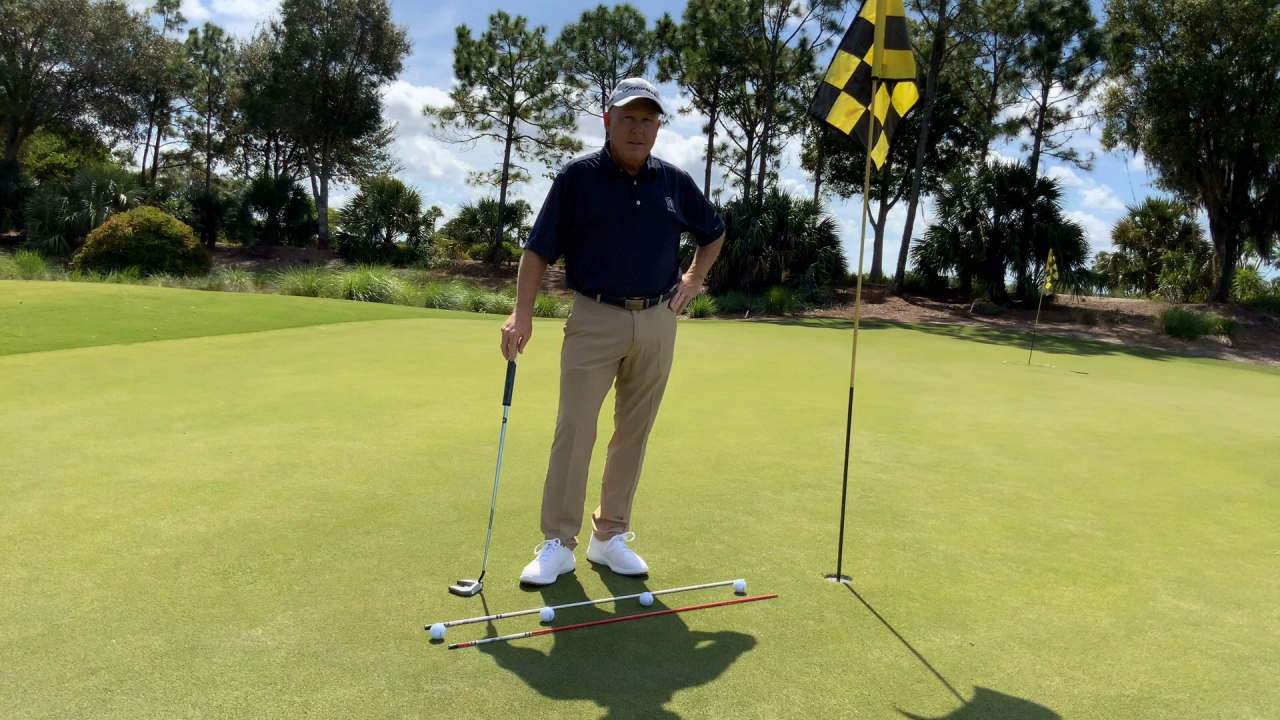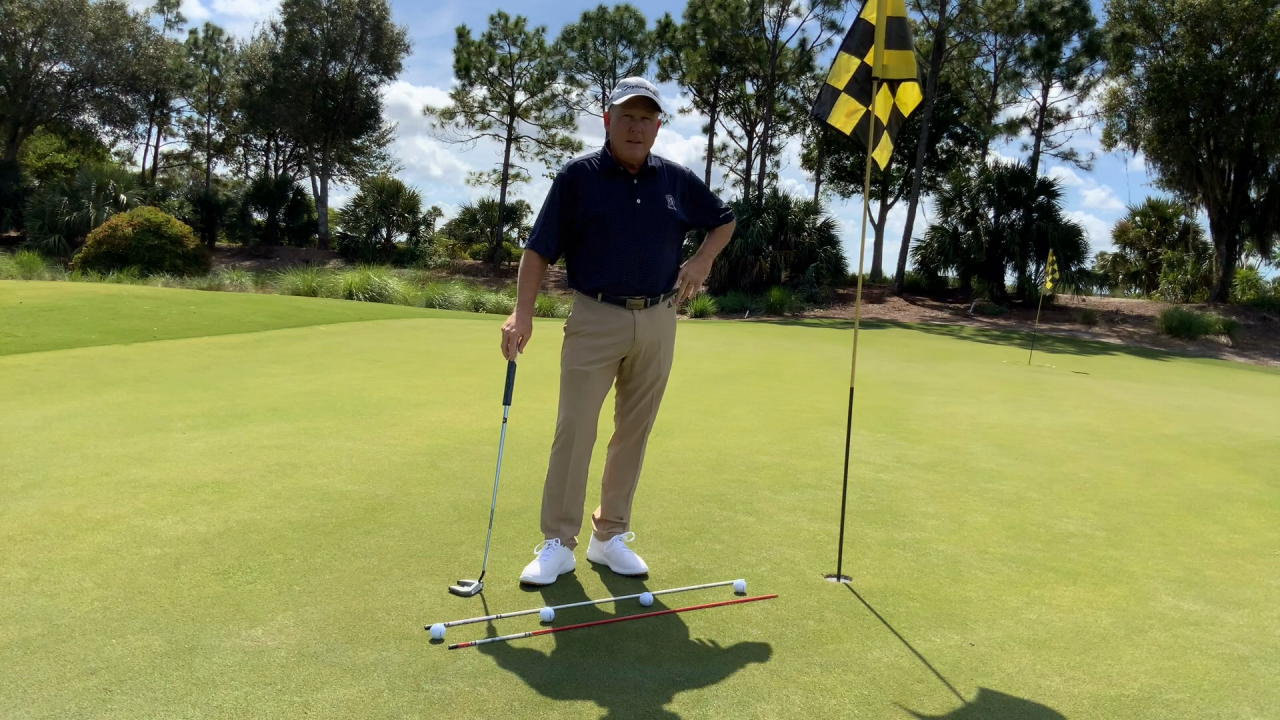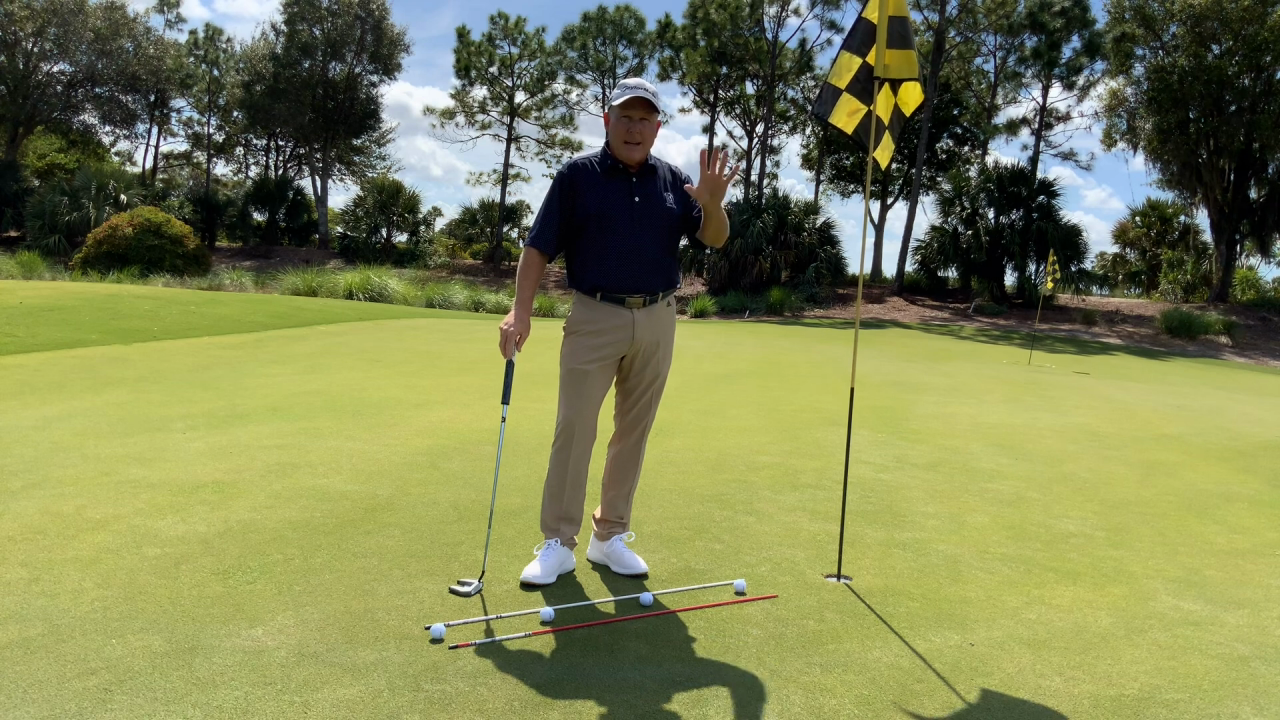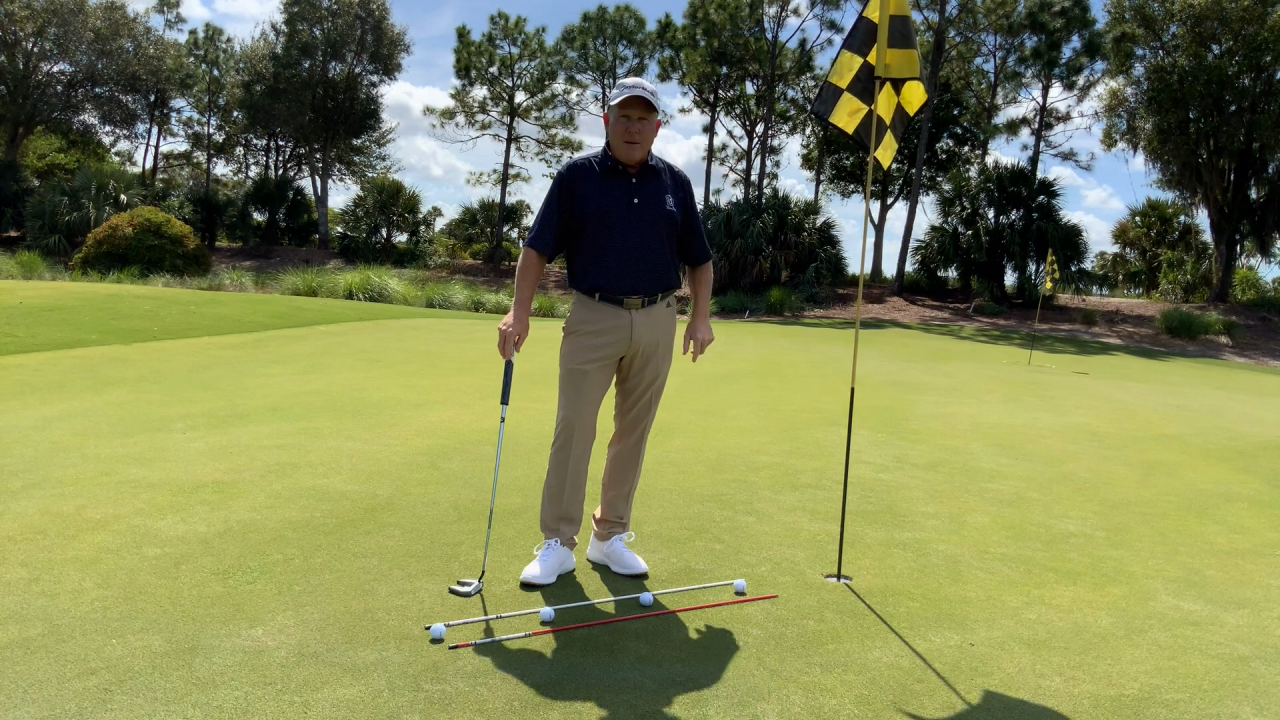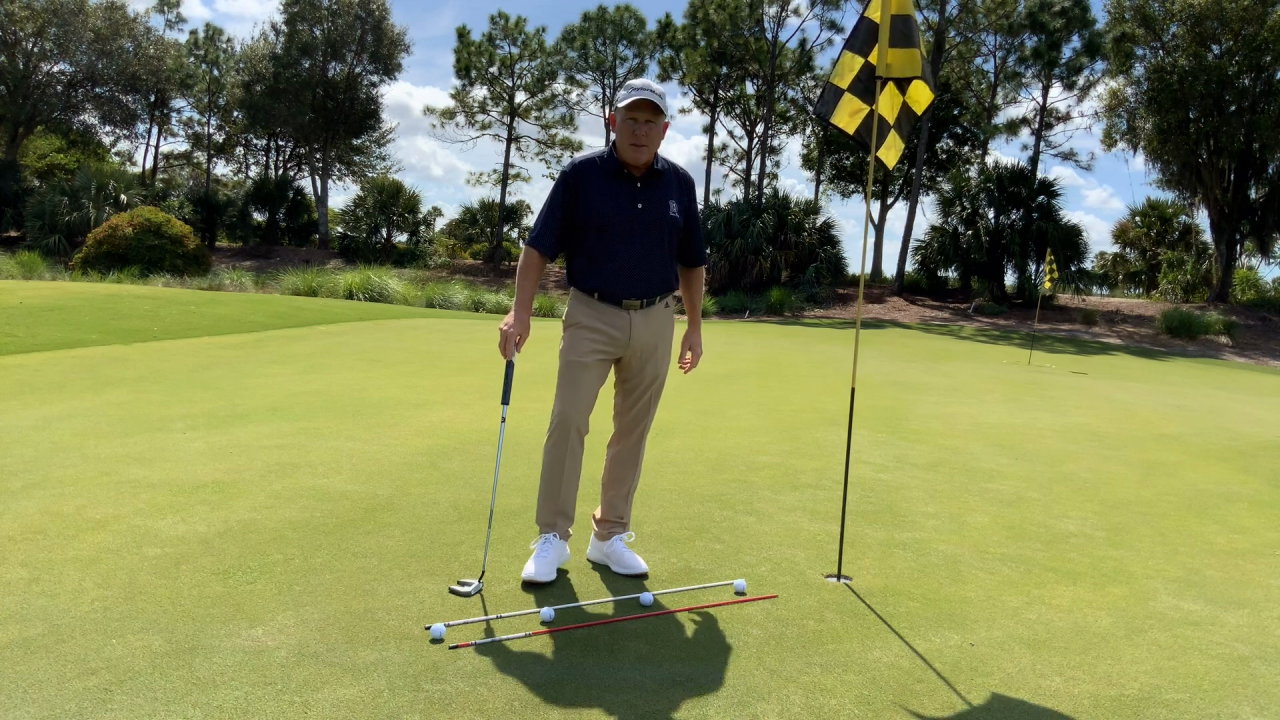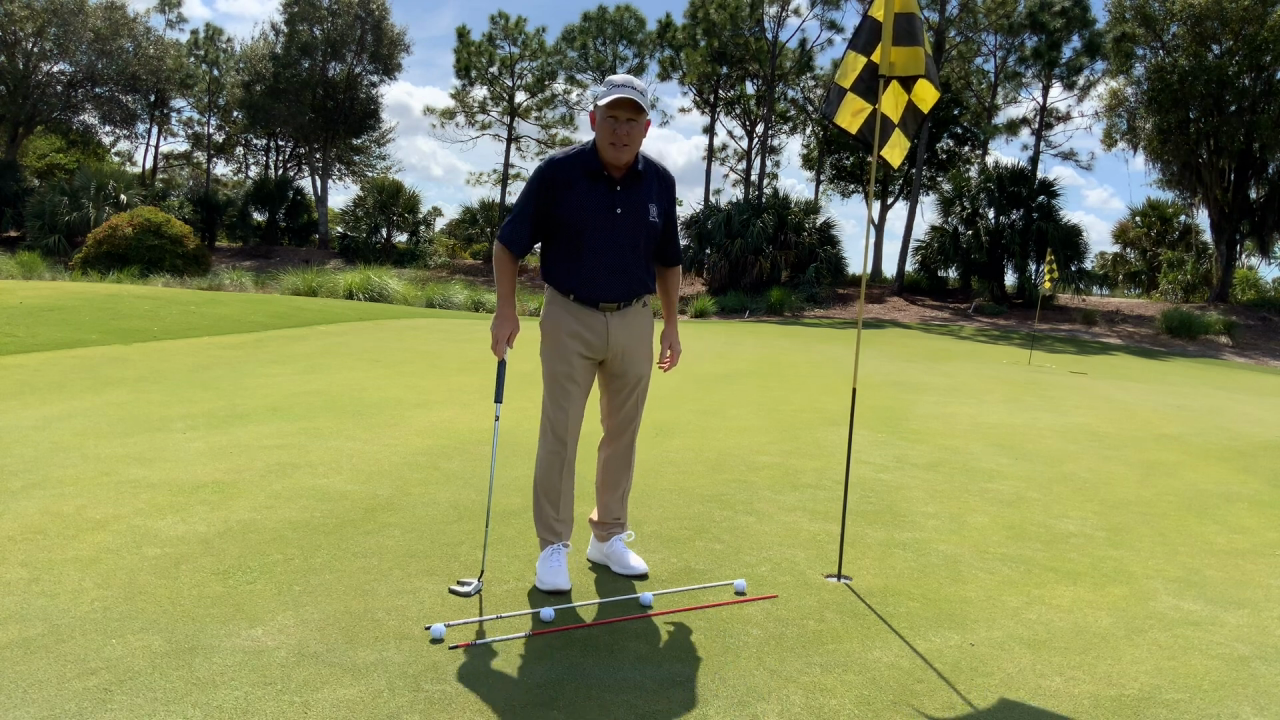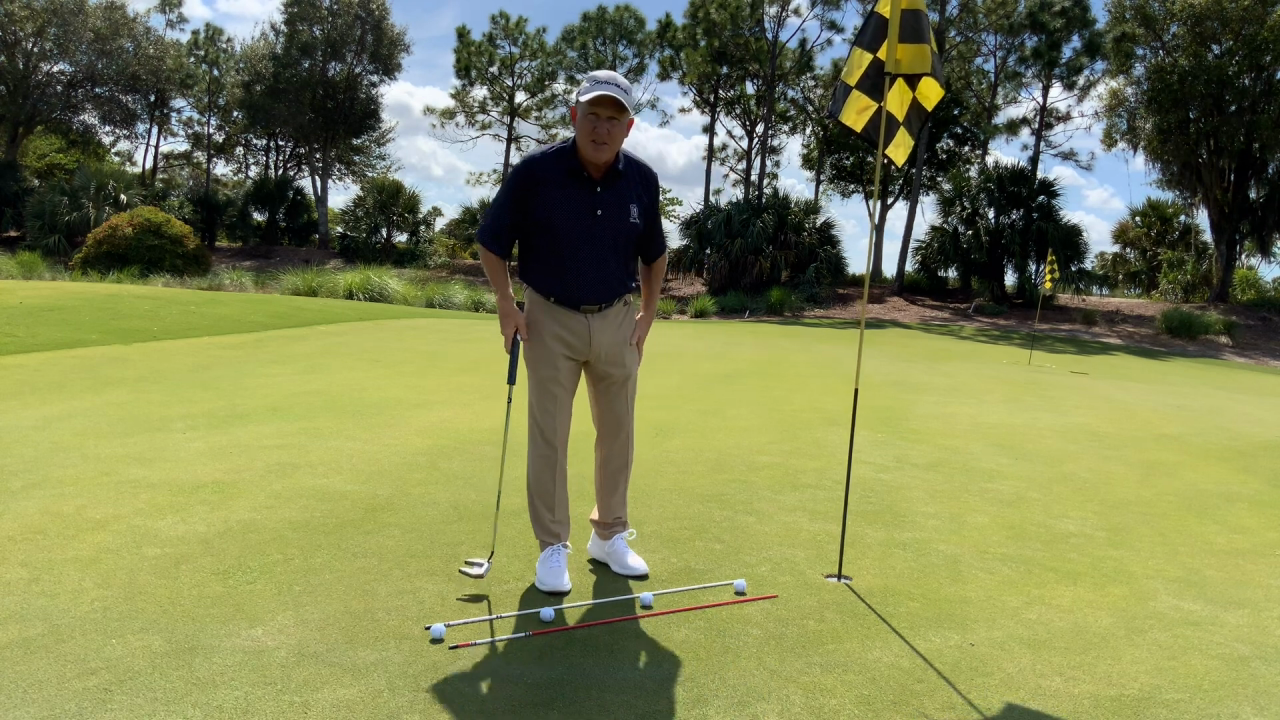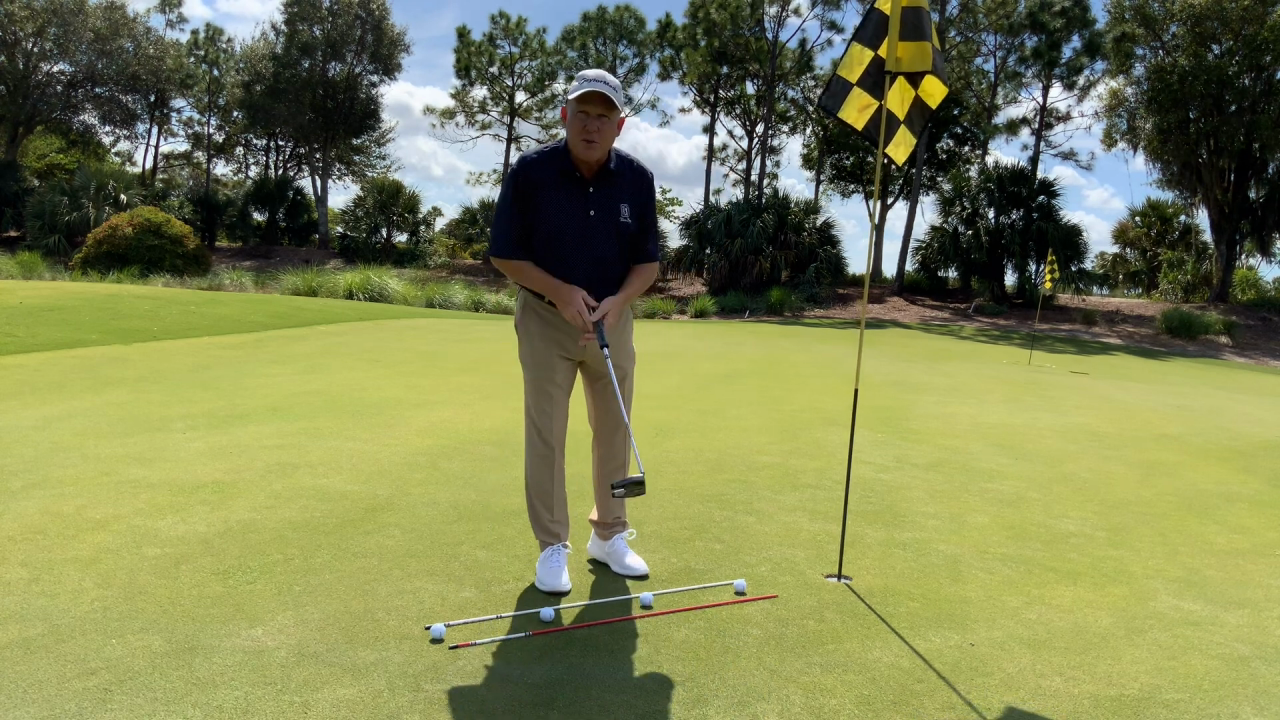
dt=0.5s
person 1, frame 1
left shoulder: (675, 181)
right shoulder: (577, 176)
left elbow: (713, 233)
right elbow: (539, 249)
left wrist: (694, 278)
right wrist: (521, 313)
left hip: (657, 321)
right hip: (595, 319)
left knee: (634, 432)
right knee: (574, 429)
left ankle: (610, 536)
right ankle: (558, 543)
person 1, frame 2
left shoulder: (677, 179)
right shoulder: (577, 176)
left elbow: (722, 221)
right elbow: (539, 250)
left wrist: (700, 263)
right wrist: (522, 313)
left hip: (657, 320)
right hip: (595, 318)
left knee: (634, 432)
right knee: (574, 429)
left ankle: (610, 535)
right ankle: (558, 543)
person 1, frame 3
left shoulder: (674, 180)
right shoulder: (577, 174)
left elbow: (715, 239)
right elbow: (539, 247)
left wrist: (712, 201)
right wrist: (520, 311)
left hip: (657, 320)
right hip: (595, 317)
left knee: (633, 431)
right knee: (574, 428)
left ankle: (610, 535)
right ankle: (558, 542)
person 1, frame 4
left shoulder: (675, 182)
right shoulder: (576, 176)
left elbow: (698, 257)
right elbow: (537, 247)
left wrist: (701, 316)
right wrist: (519, 312)
left hip: (656, 321)
right hip: (593, 318)
left knee: (632, 432)
right knee: (573, 429)
left ankle: (610, 535)
right ankle: (557, 543)
person 1, frame 5
left shoulder: (679, 182)
right shoulder: (580, 175)
left elbow: (692, 262)
right elbow: (538, 247)
left wrist: (694, 328)
right wrist: (520, 312)
left hip: (654, 321)
right hip: (592, 316)
left knee: (632, 432)
right knee: (567, 420)
left ankle: (610, 536)
right ankle: (552, 536)
person 1, frame 6
left shoulder: (659, 181)
right shoulder: (556, 172)
left elbow: (668, 259)
right elbow: (509, 244)
left wrist: (671, 325)
right wrist: (505, 310)
left hip: (633, 320)
right hip: (570, 318)
left knee: (622, 433)
right knee: (560, 433)
left ankle: (609, 536)
right ankle: (553, 547)
person 1, frame 7
left shoulder: (642, 179)
right shoulder: (534, 171)
left elbow: (653, 253)
right elbow: (491, 241)
left wrist: (648, 314)
right wrist: (505, 303)
left hip: (616, 320)
right hip: (550, 320)
left knee: (617, 432)
right knee: (549, 436)
left ankle: (609, 535)
right ankle: (552, 547)
person 1, frame 8
left shoulder: (637, 179)
right shoulder: (529, 172)
left elbow: (647, 259)
right elbow: (504, 255)
left wrist: (618, 301)
right wrist: (559, 290)
left hip: (610, 319)
right hip: (546, 318)
left knee: (614, 430)
right knee: (546, 435)
left ankle: (609, 535)
right ankle: (552, 547)
